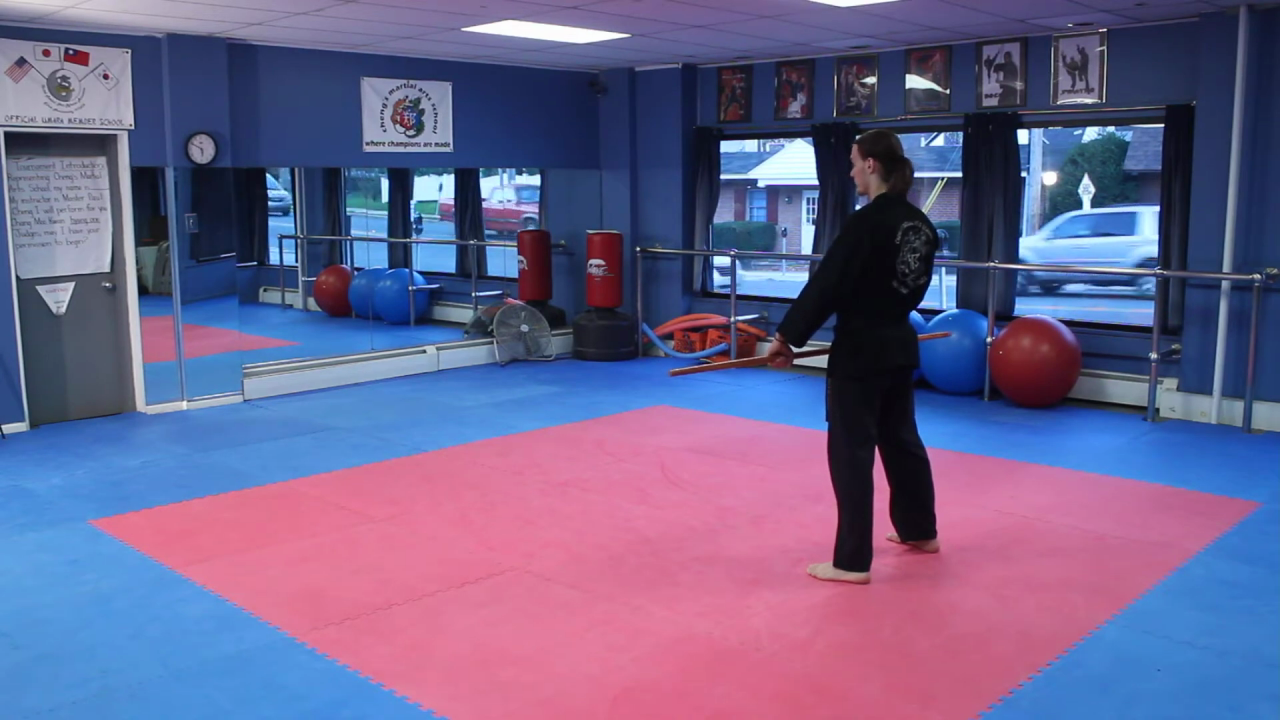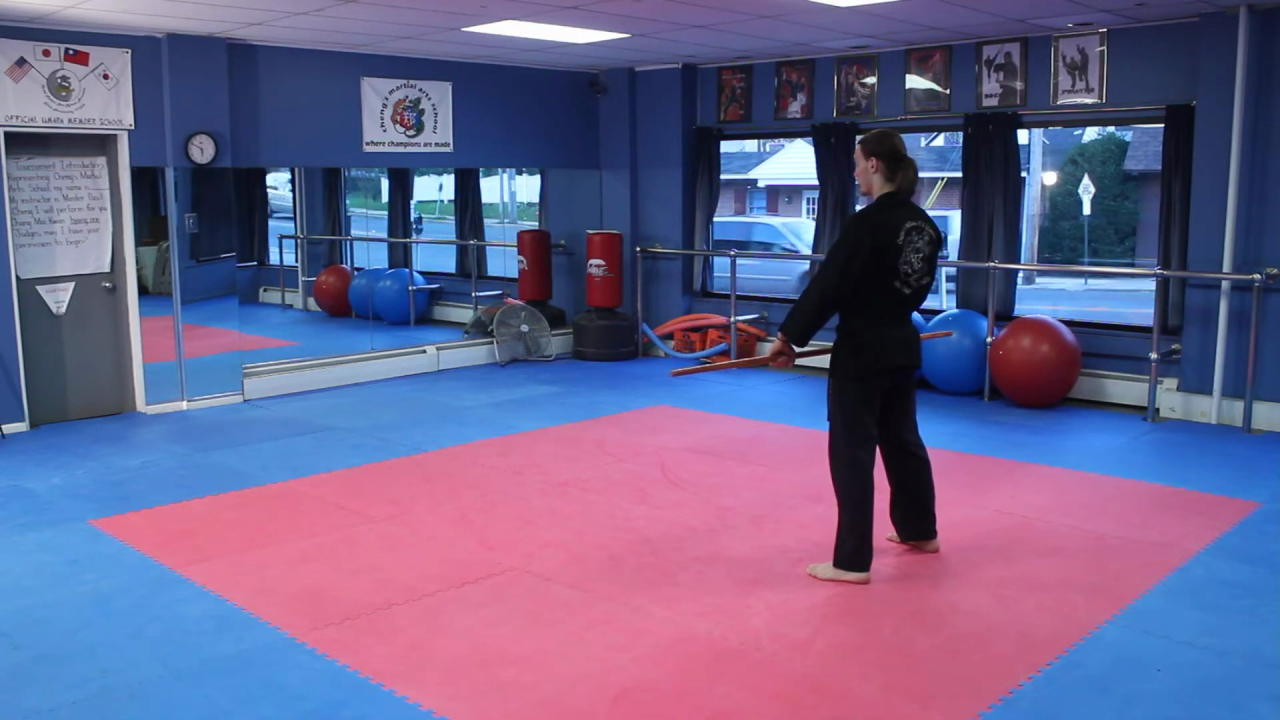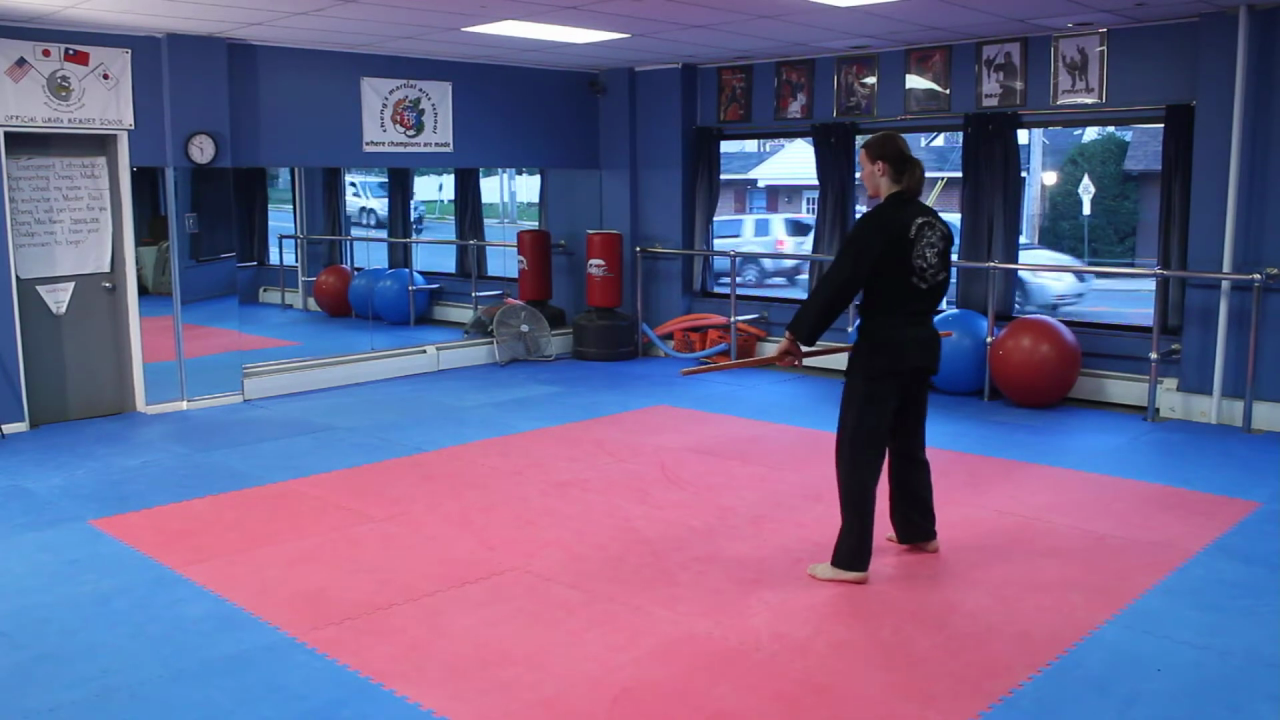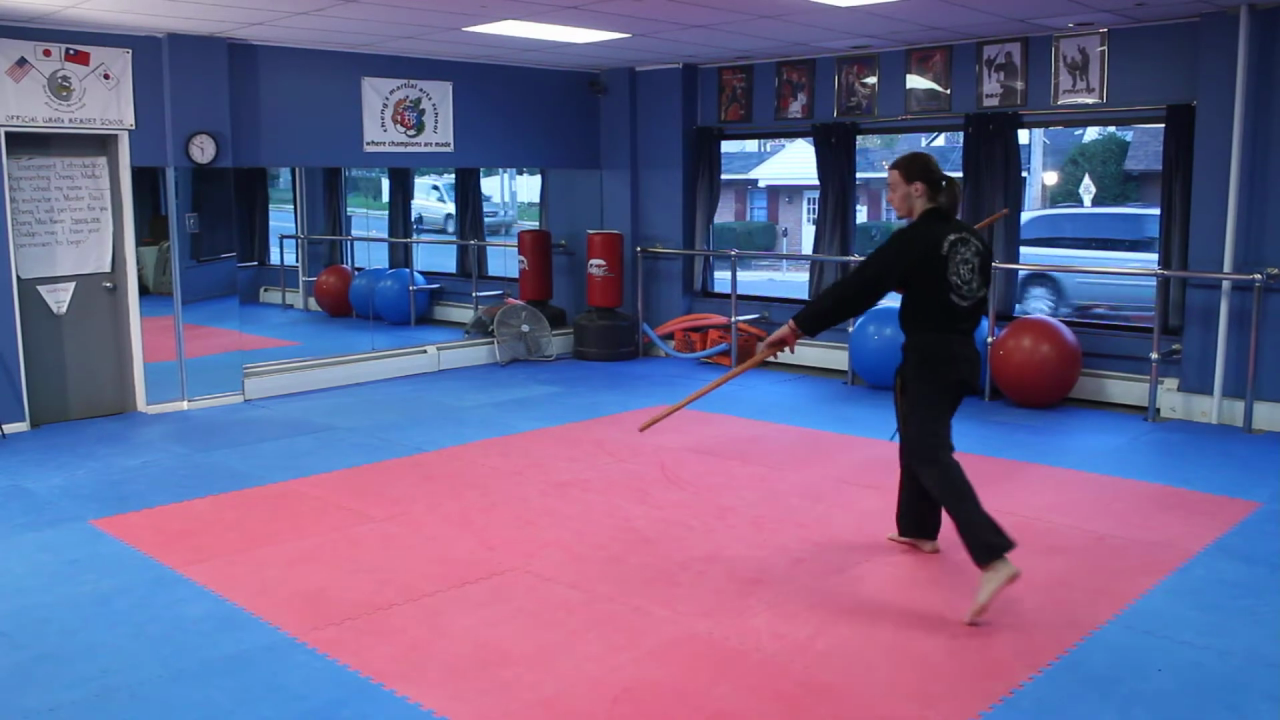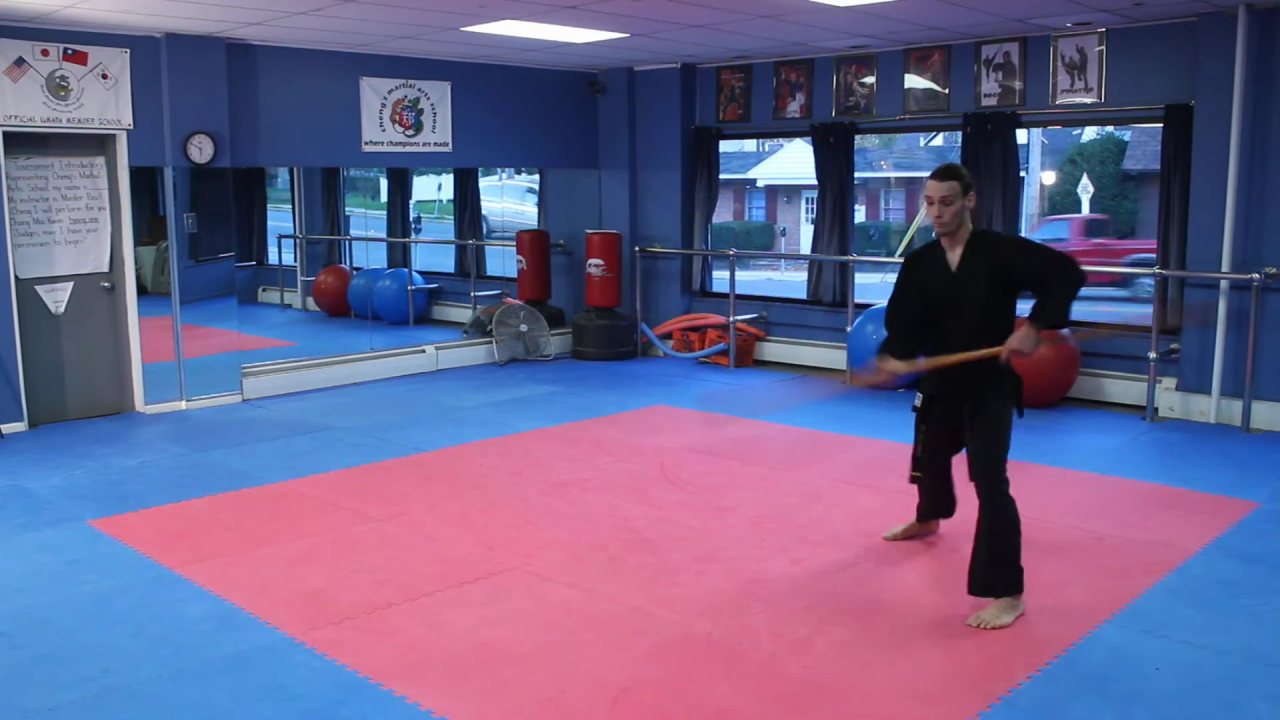
dt=0.4s
person 1, frame 1
left shoulder: (866, 223)
right shoulder: (920, 223)
left elbow: (825, 285)
left wrist: (786, 336)
left hip: (860, 350)
right hip: (900, 345)
left knee: (852, 451)
right knee: (902, 438)
left ankle: (853, 561)
right ankle: (921, 530)
person 1, frame 2
left shoulder: (867, 223)
right shoulder: (923, 223)
left elbow: (827, 285)
left wrist: (788, 337)
left hip: (862, 349)
right hip: (902, 345)
left knee: (853, 451)
right knee: (902, 438)
left ankle: (853, 562)
right ankle: (920, 531)
person 1, frame 3
left shoulder: (879, 222)
right shoulder: (933, 221)
left elbow: (838, 283)
left wrist: (796, 335)
left hip: (883, 348)
right hip: (921, 344)
left knee: (859, 450)
right knee: (908, 443)
left ankle: (850, 560)
right ankle: (918, 531)
person 1, frame 4
left shoulder: (913, 239)
right shoulder: (971, 236)
left elbow: (857, 285)
left wrist: (797, 326)
left hip: (929, 360)
right hip: (960, 356)
left knee: (931, 456)
right knee: (922, 442)
left ankle: (993, 559)
right ankle: (919, 530)
person 1, frame 5
left shoulder: (1000, 249)
right shoulder: (918, 262)
left elbow: (1065, 273)
right elbow: (902, 324)
left wrist: (1033, 327)
right wrist: (892, 357)
left hip: (989, 383)
right hip: (940, 385)
left knee: (989, 479)
right knee: (928, 464)
left ankle: (1003, 591)
right ankle: (929, 518)
